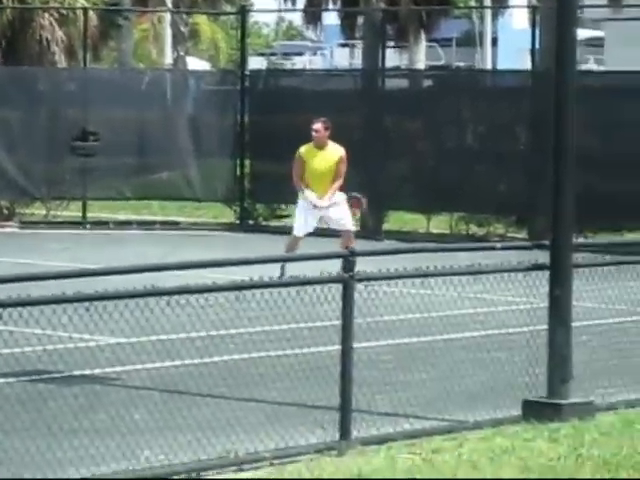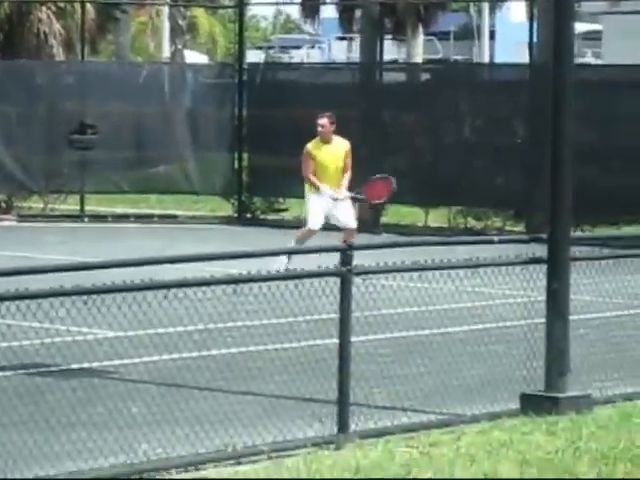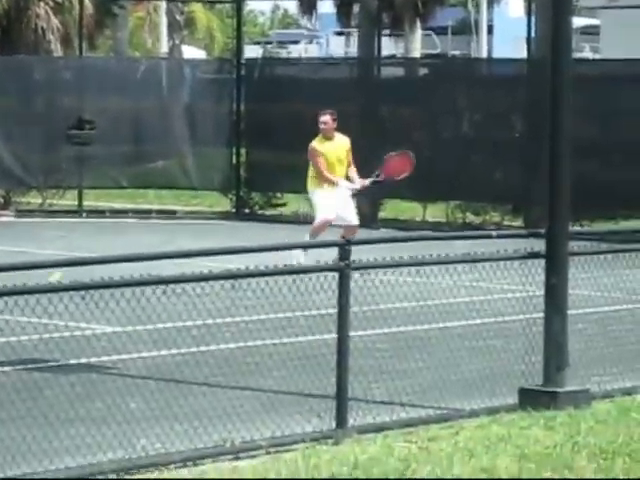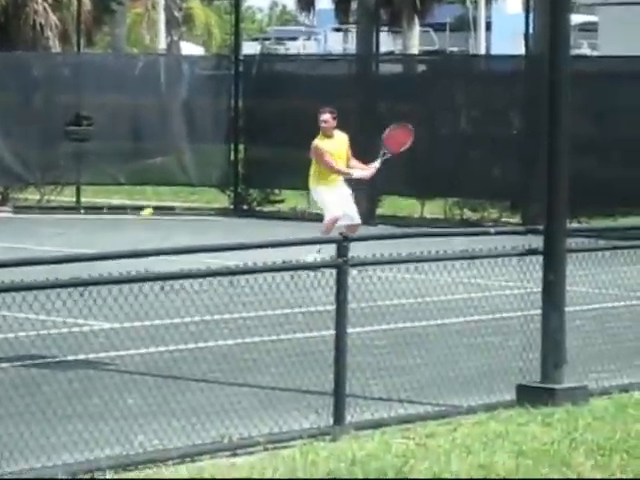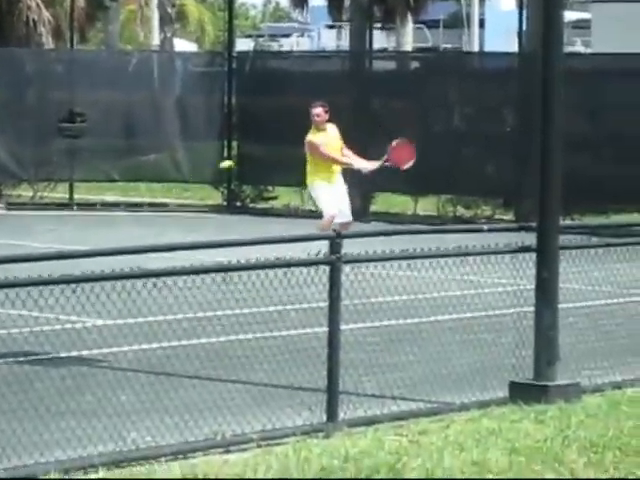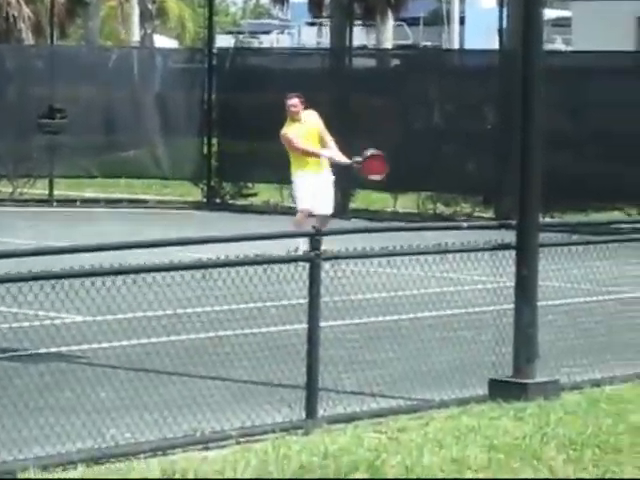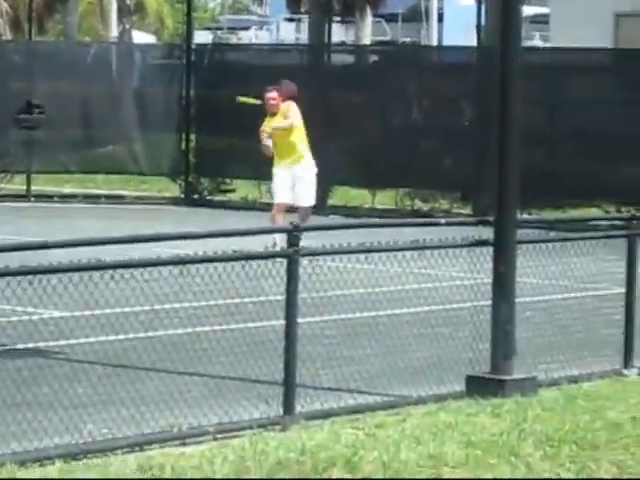
dt=0.1s
person 1, frame 1
left shoulder: (339, 153)
right shoulder: (303, 152)
left elbow: (339, 180)
right elbow: (297, 179)
left wrist: (328, 198)
right wrist: (310, 196)
left hip: (331, 197)
right hip: (308, 198)
left knee: (348, 230)
right knee: (297, 235)
right ankle: (282, 268)
person 1, frame 2
left shoulder: (345, 145)
right shoulder: (311, 148)
left elbow: (347, 171)
right elbow: (308, 176)
left wrist: (343, 189)
right wrist: (324, 190)
left hip: (337, 192)
right hip: (317, 193)
left knee: (351, 228)
right knee: (312, 228)
right ankle: (288, 255)
person 1, frame 3
left shoulder: (345, 141)
right shoulder: (315, 146)
left elbow: (350, 166)
right elbow: (323, 174)
left wrist: (356, 179)
right wrist: (342, 184)
left hip: (342, 189)
right hip: (321, 188)
left knee: (353, 225)
right knee: (326, 218)
person 1, frame 4
left shoulder: (343, 137)
right shoulder: (317, 145)
left elbow: (349, 160)
right elbow: (334, 168)
left wrist: (366, 167)
right wrist: (357, 173)
left hip: (338, 187)
right hip: (322, 187)
left knee: (354, 223)
right knee: (335, 215)
right ankle: (316, 250)
person 1, frame 5
left shoulder: (333, 129)
right shoulder: (311, 140)
left elbow: (344, 151)
right elbow: (333, 158)
left wrist: (365, 162)
right wrist: (357, 165)
left hip: (336, 181)
right hip: (320, 182)
left knee: (346, 221)
right knee: (331, 215)
person 1, frame 6
left shoulder: (311, 116)
right shoulder: (286, 133)
left elbow: (326, 137)
right elbow: (302, 150)
left wrist: (337, 154)
right wrist: (325, 154)
left hip: (322, 172)
right hip: (303, 174)
left knee: (324, 214)
right knee: (304, 209)
right ankle: (301, 247)
person 1, frame 7
left shoulder: (289, 107)
right shoulder: (265, 126)
left elbow: (293, 123)
right elbow: (268, 153)
left wrist: (275, 126)
right wrist: (266, 141)
left hip: (303, 164)
right hip: (283, 167)
left knee: (306, 206)
right knee: (280, 204)
right ankle: (277, 243)
